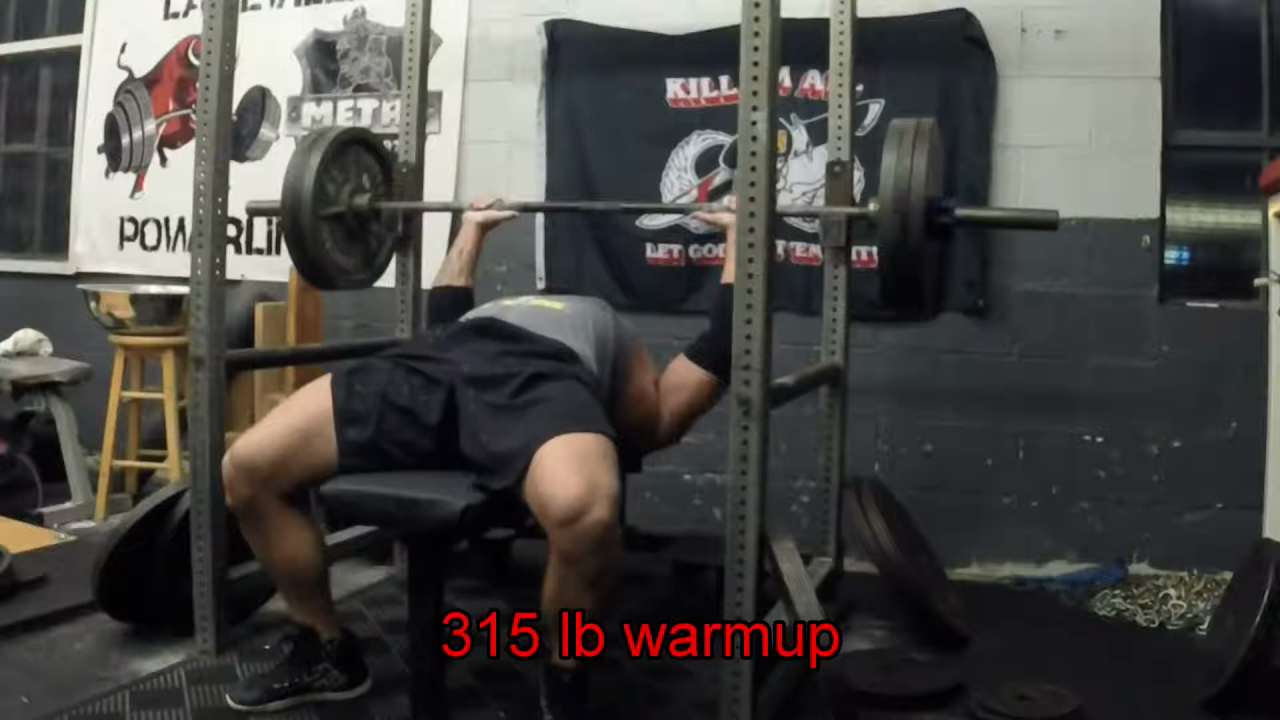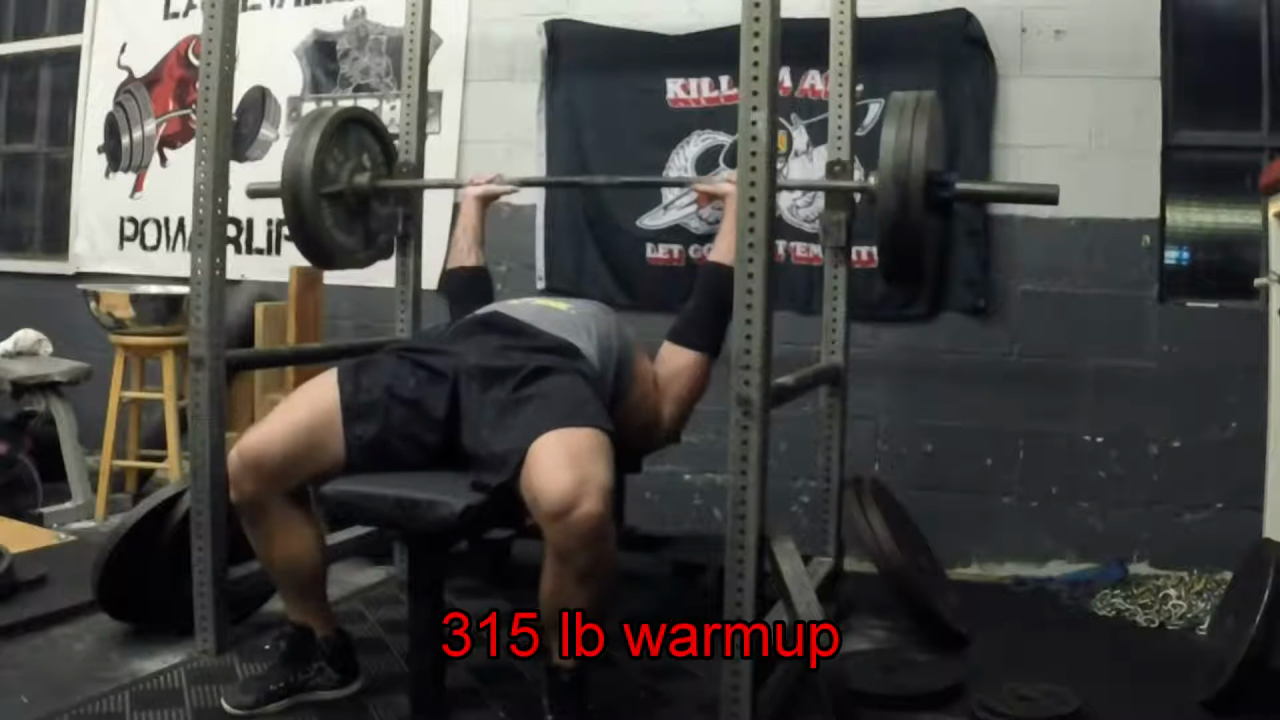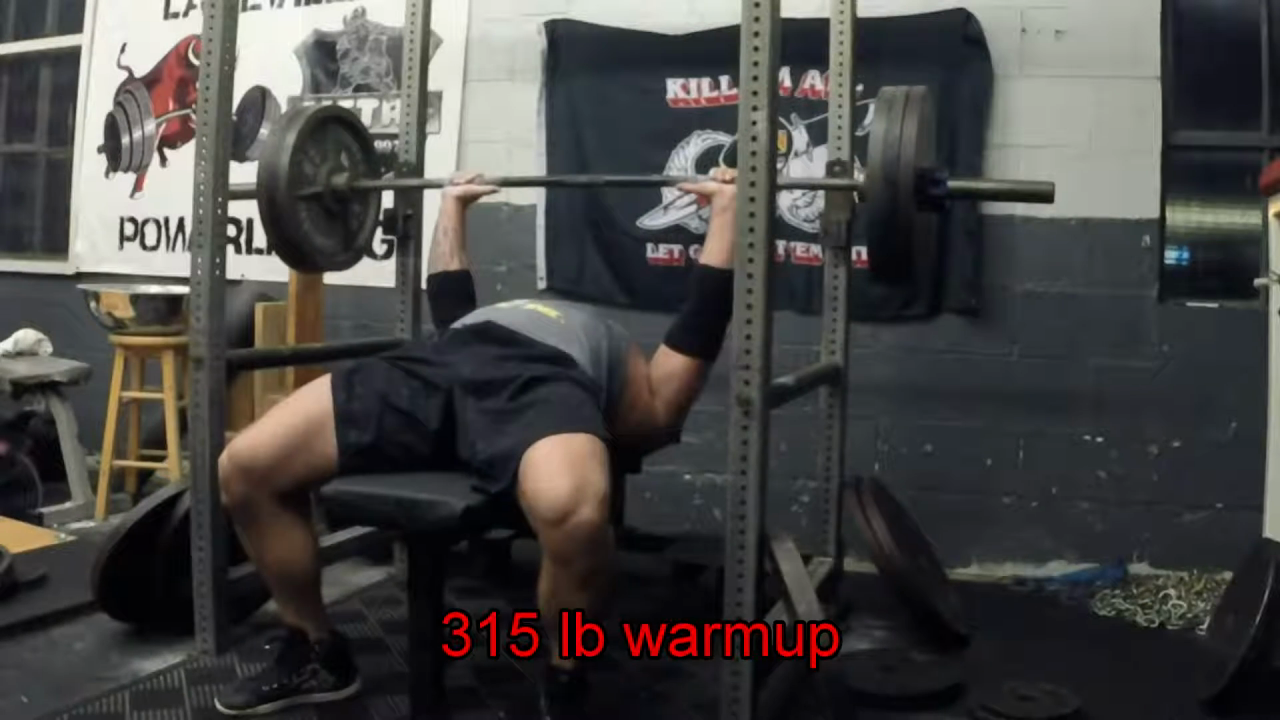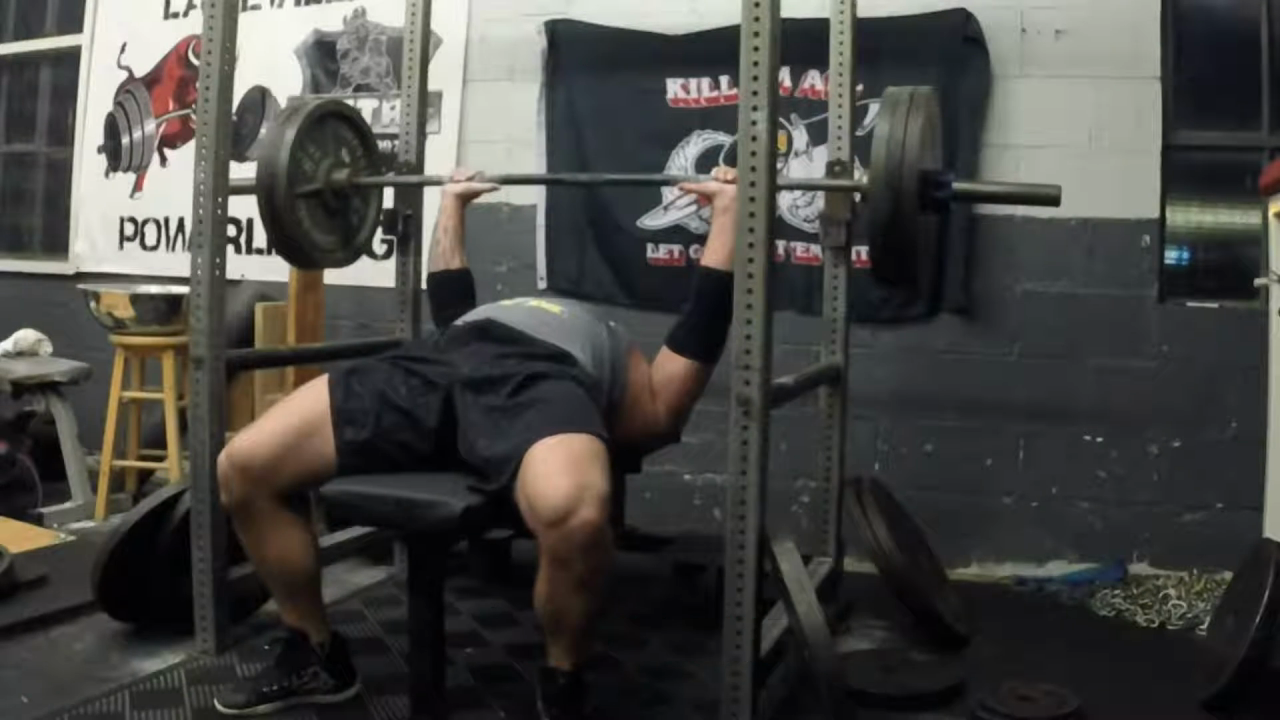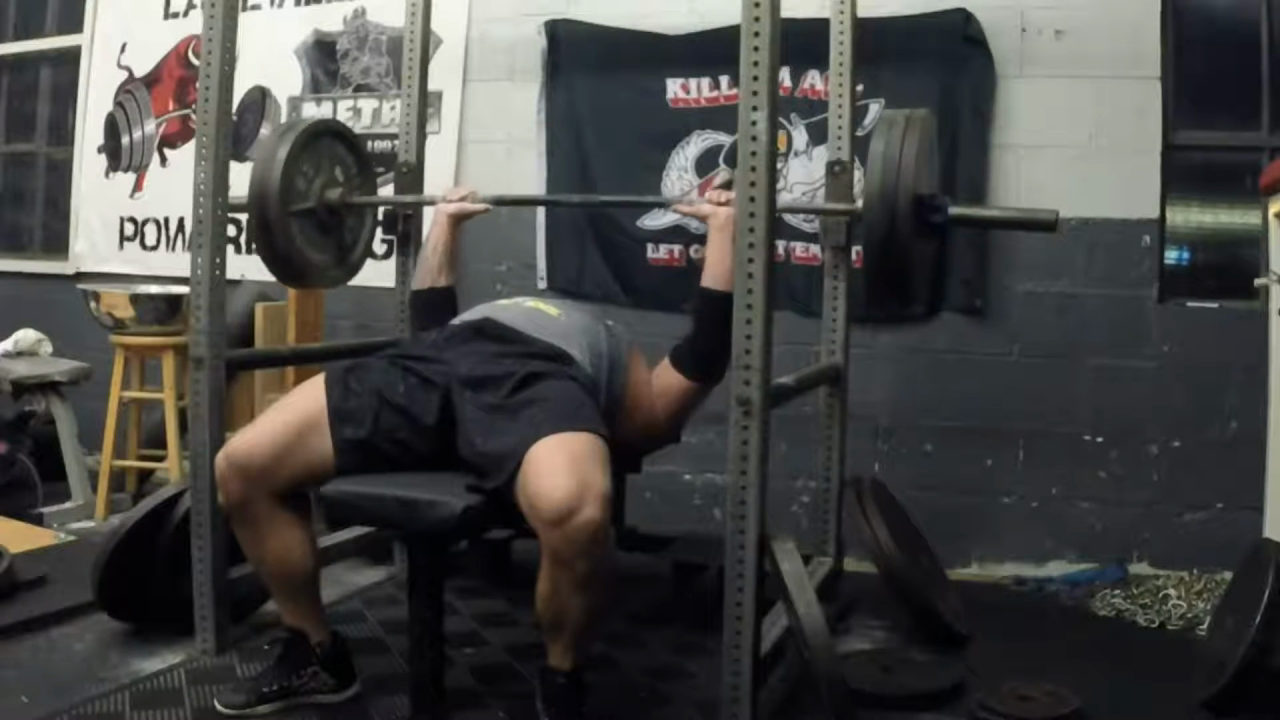
dt=0.7s
person 1, frame 1
left shoulder: (647, 407)
left elbow: (721, 346)
right elbow: (444, 315)
left wrist: (739, 235)
right wrist: (471, 228)
left knee: (582, 510)
right knee: (247, 469)
right ankle: (324, 651)
person 1, frame 2
left shoulder: (651, 402)
left elbow: (708, 315)
right elbow: (463, 293)
left wrist: (735, 207)
right wrist: (472, 205)
left knee: (577, 506)
right knee: (251, 465)
right ankle: (318, 652)
person 1, frame 3
left shoulder: (644, 401)
left elbow: (703, 320)
right elbow: (449, 301)
left wrist: (724, 206)
right wrist: (452, 205)
left knee: (574, 510)
right knee: (245, 468)
right ankle: (314, 653)
person 1, frame 4
left shoulder: (646, 399)
left elbow: (703, 325)
right elbow: (449, 300)
left wrist: (726, 209)
right wrist: (451, 205)
left knee: (575, 515)
right knee: (244, 468)
right ankle: (315, 654)
person 1, frame 5
left shoulder: (641, 399)
left elbow: (706, 351)
right elbow: (432, 316)
left wrist: (722, 227)
right wrist: (444, 221)
left knee: (575, 512)
right knee: (240, 467)
right ankle: (313, 654)
